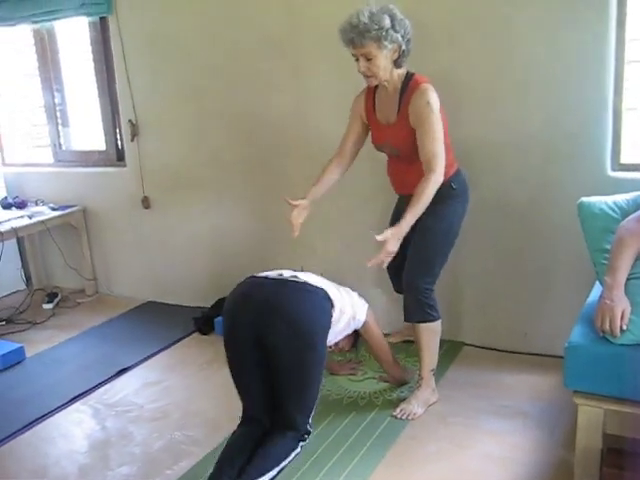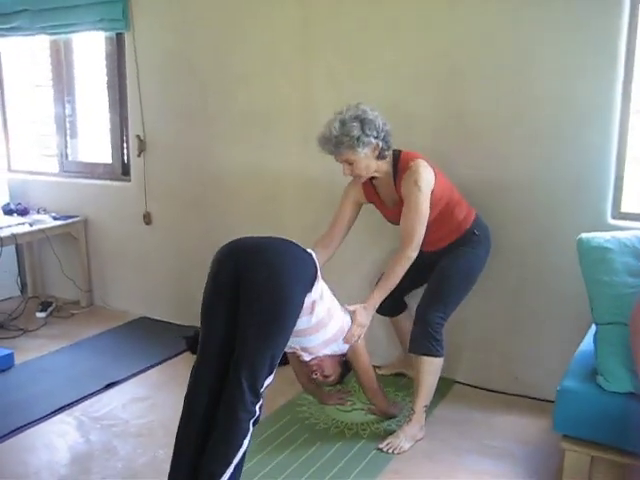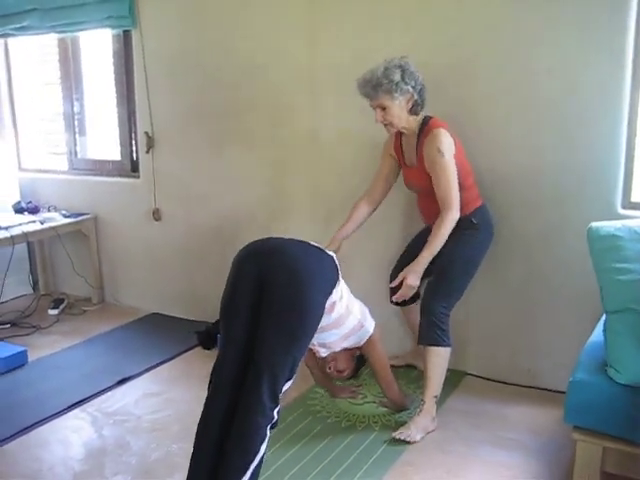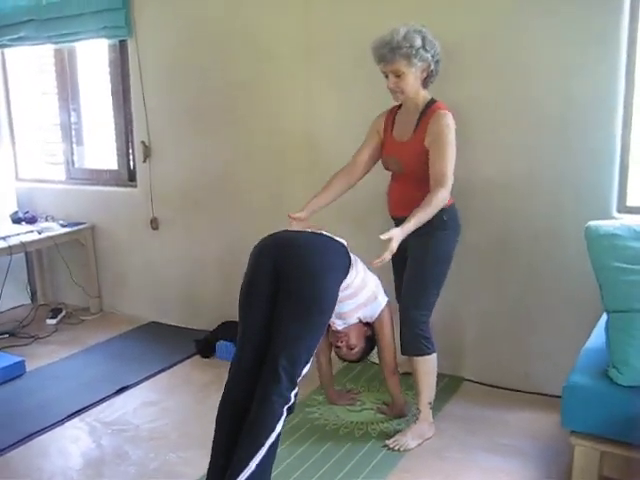
dt=1s
person 1, frame 1
left shoulder: (422, 97)
right shoulder: (365, 100)
left elbow: (434, 171)
right elbow: (343, 157)
left wrist: (400, 230)
right wrist: (308, 200)
left hip: (443, 195)
right hip: (409, 196)
left knee: (417, 282)
right knee: (395, 267)
left ankle: (427, 387)
right ankle: (416, 328)
person 1, frame 2
left shoulder: (415, 172)
right shoulder: (360, 187)
left elbow: (408, 250)
right elbow: (330, 240)
left wrist: (368, 307)
left hip: (467, 241)
right hip: (431, 245)
left knee: (429, 318)
right knee: (389, 294)
left ankle: (416, 424)
right ankle: (411, 360)
person 1, frame 3
left shoulder: (437, 139)
right shoulder: (395, 142)
left elbow: (452, 211)
right elbow: (372, 197)
left wrist: (419, 266)
right wrist: (335, 242)
left hip: (469, 226)
right hip: (439, 225)
left knee: (434, 307)
right knee: (399, 281)
left ankle: (428, 414)
right ankle: (421, 352)
person 1, frame 4
left shoulder: (440, 119)
right shoulder: (386, 120)
left elbow: (441, 189)
right elbow: (352, 171)
left wrist: (402, 231)
right wrist: (307, 210)
left hip: (435, 226)
right hip: (405, 226)
left knee: (415, 315)
right knee: (406, 307)
left ankle: (425, 421)
right ankle: (419, 366)
person 2, frame 1
right shoulder: (354, 305)
left elbow: (318, 350)
right elbow: (387, 360)
left wrist: (334, 367)
right wrist: (400, 377)
right hip: (299, 310)
left knee: (256, 420)
right knee: (292, 428)
person 2, frame 2
right shoulder: (343, 330)
left elbow: (302, 369)
right elbow: (371, 385)
left wrist: (323, 395)
right wrist: (387, 409)
left hip: (233, 255)
right hip: (283, 270)
left knee: (206, 383)
right knee: (244, 395)
person 2, frame 3
right shoulder: (357, 324)
left elbow: (313, 359)
right elbow: (386, 379)
left wrist: (334, 387)
right wrist: (401, 402)
left hip: (253, 257)
right hip: (304, 272)
left knee: (225, 384)
right knee: (261, 397)
person 2, frame 4
right shoulder: (373, 299)
left elbow: (320, 344)
right elbow: (390, 367)
right wrist: (398, 407)
left hip: (270, 248)
right hip: (318, 262)
left knee: (245, 370)
right knee: (280, 381)
